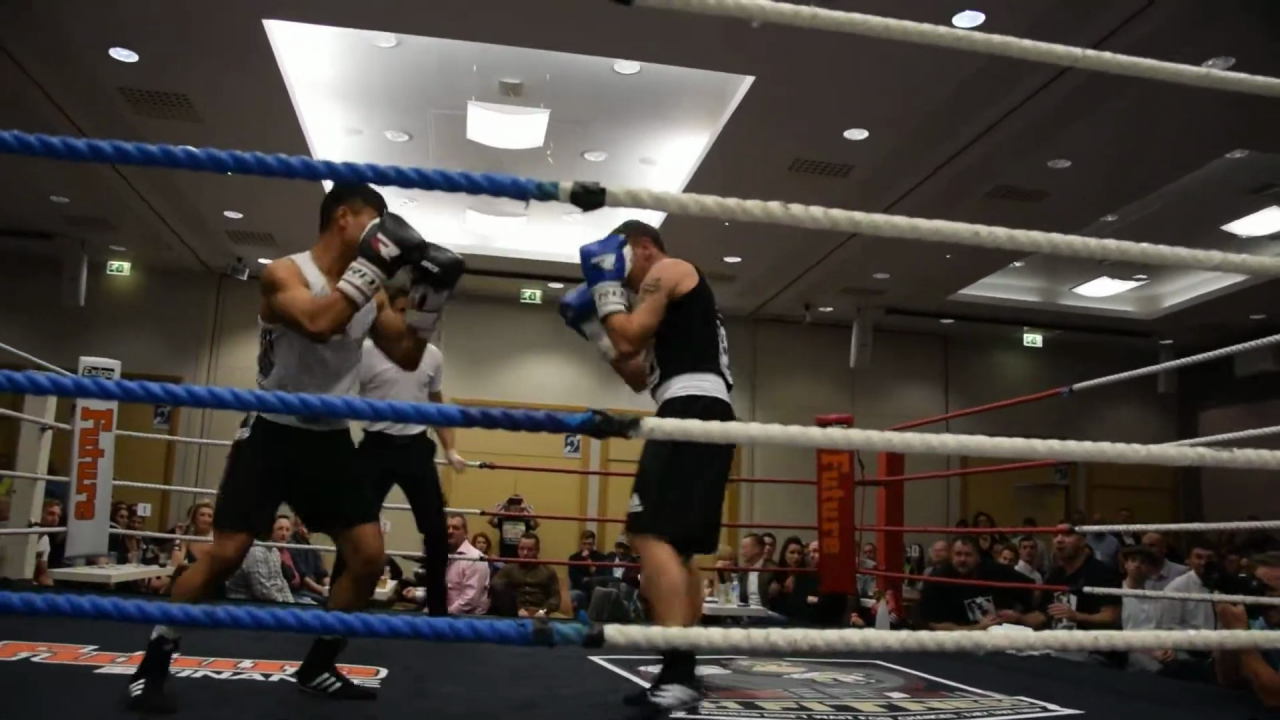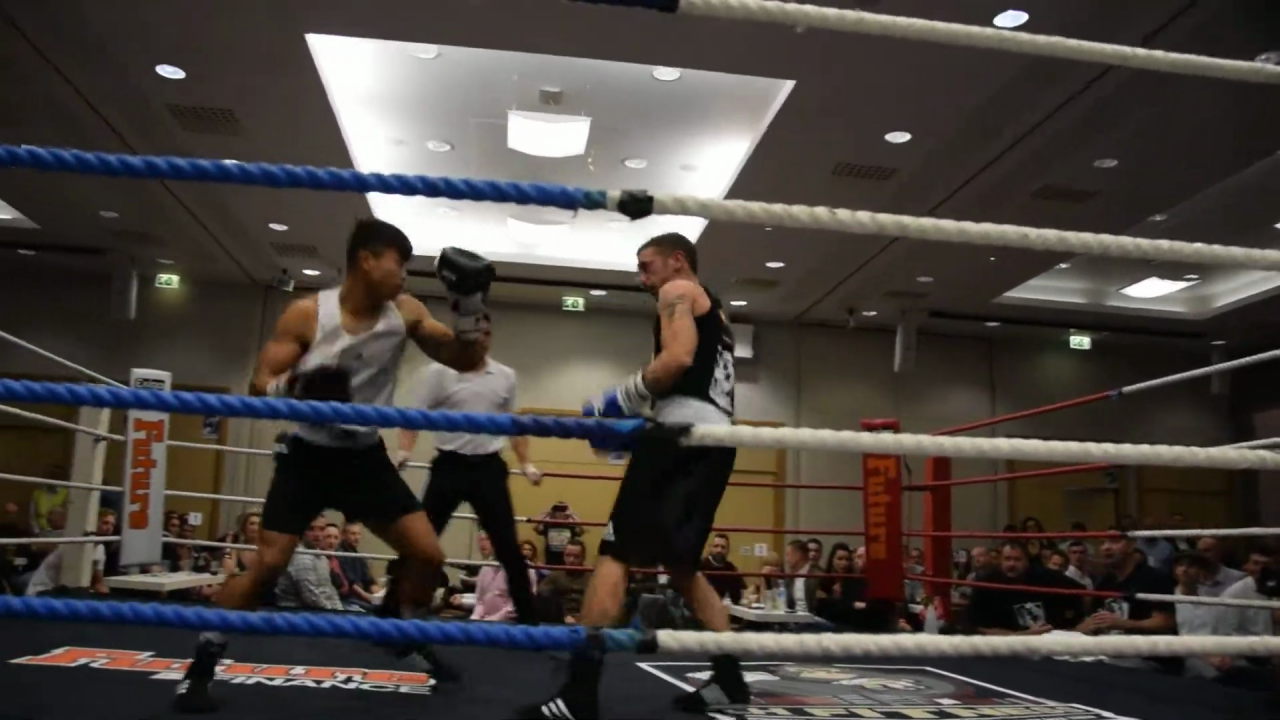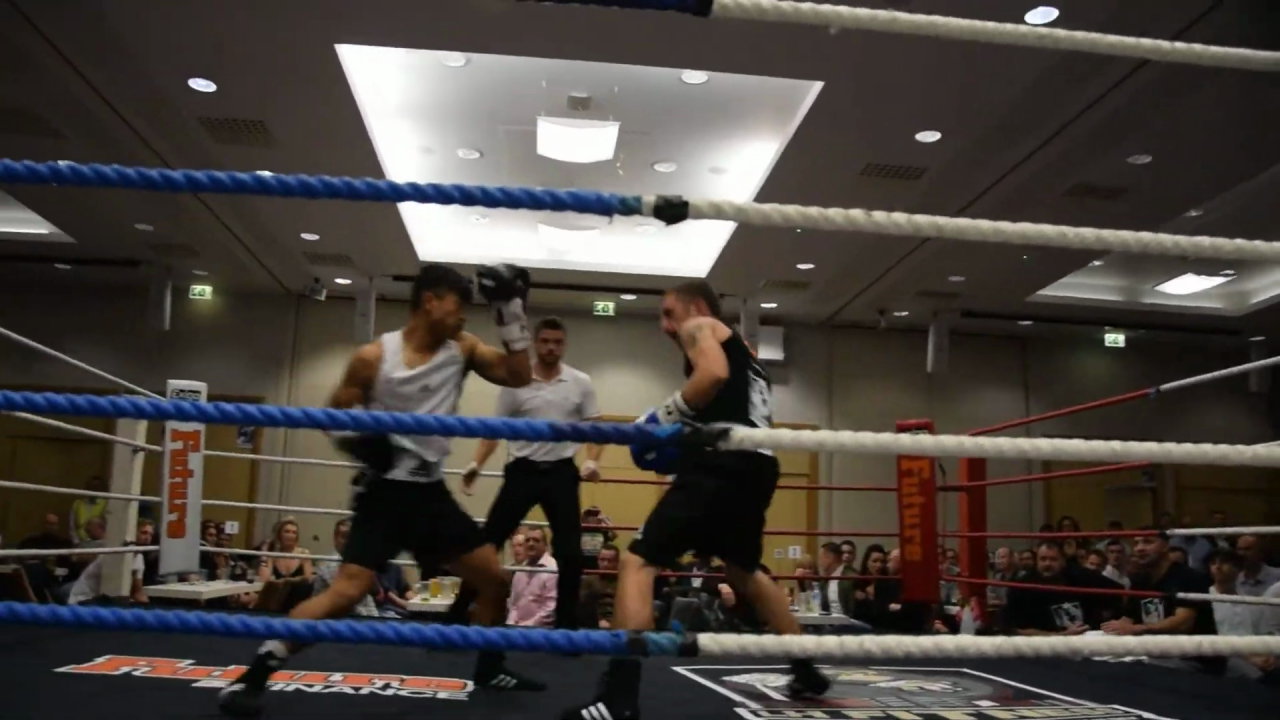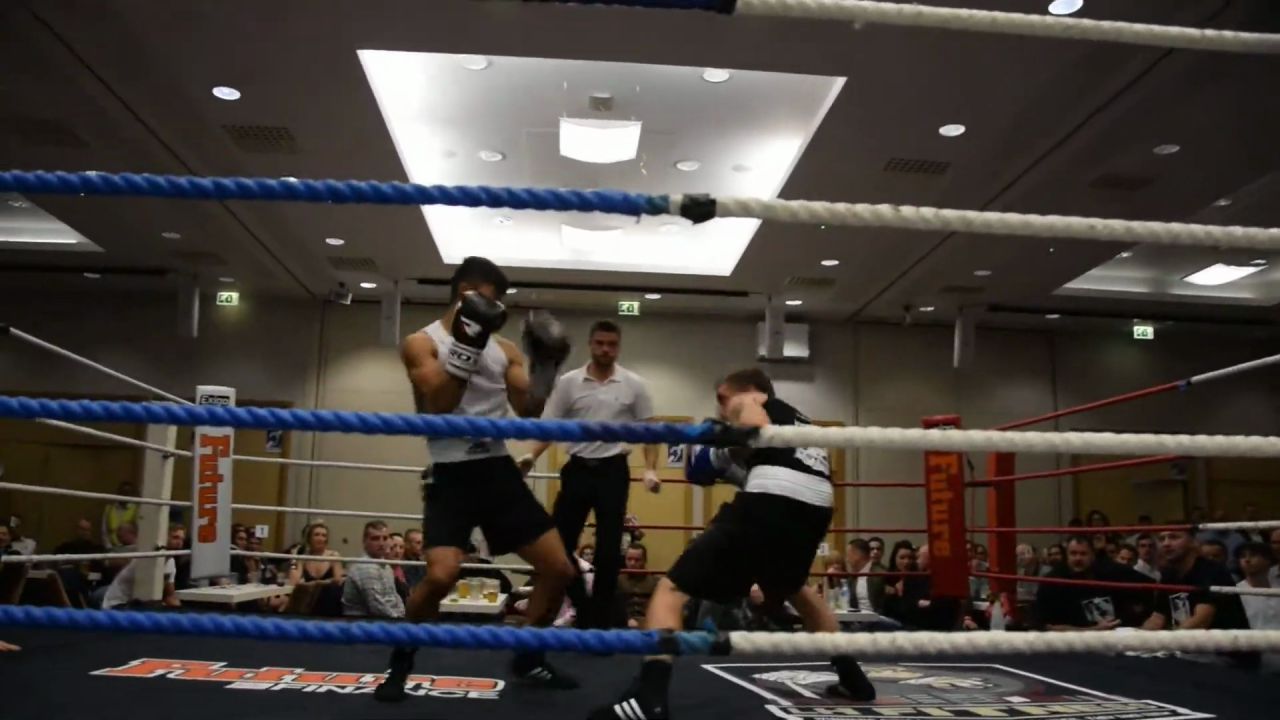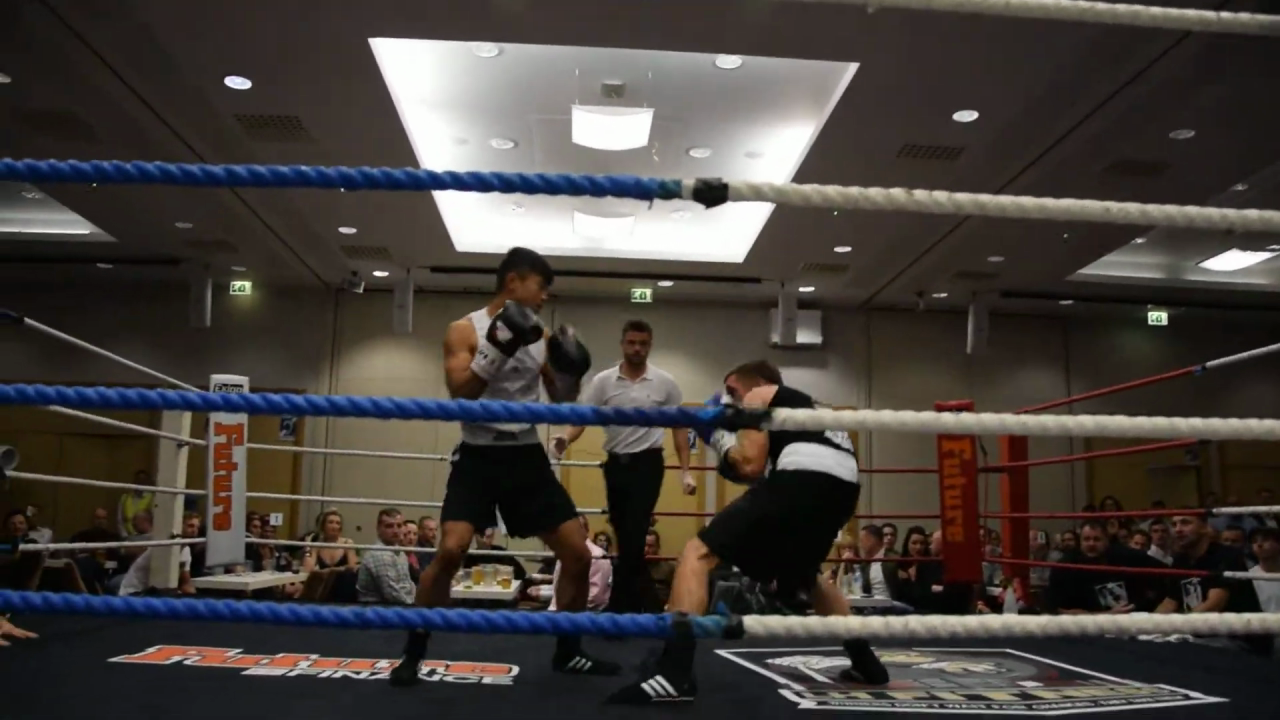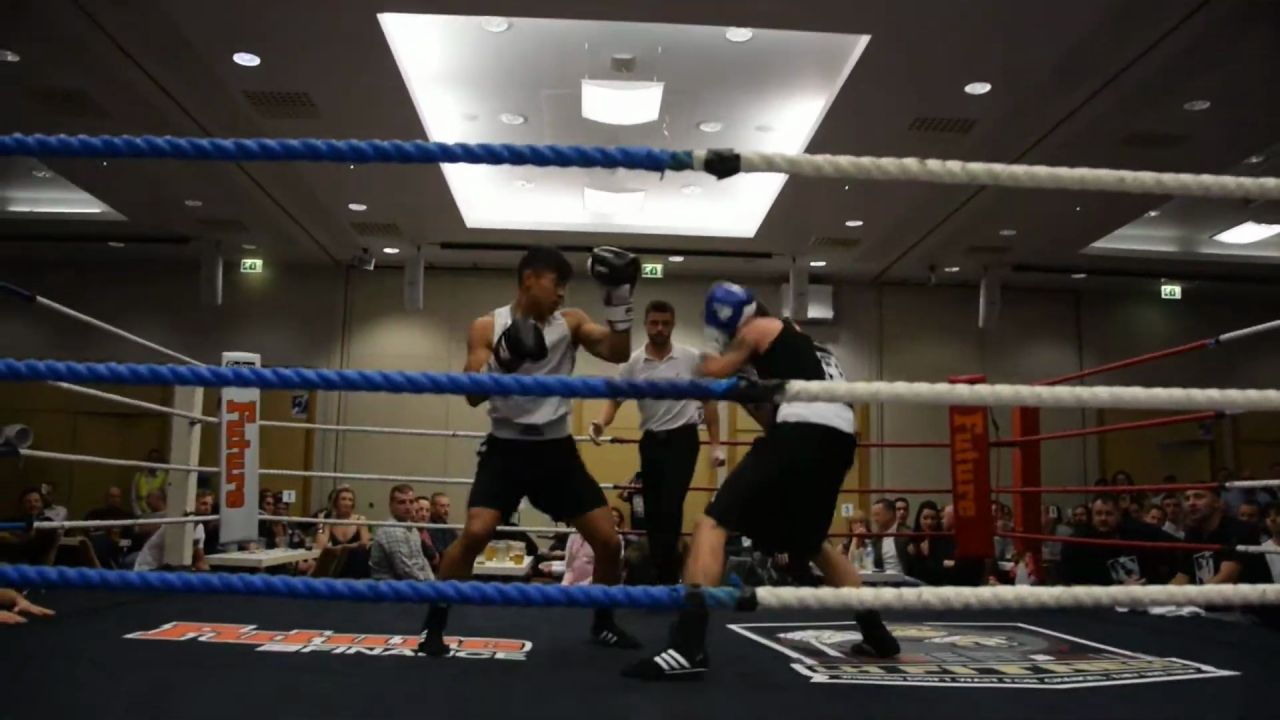
dt=0.2s
person 1, frame 1
left shoulder: (368, 288)
right shoulder: (285, 273)
left elbow: (408, 359)
right elbow: (321, 323)
left wrist: (428, 295)
right wrist: (371, 265)
left hip: (329, 439)
right hip: (272, 434)
left knee: (369, 556)
right knee: (223, 559)
left ankle: (317, 667)
right ankle: (153, 665)
person 1, frame 2
left shoulder: (404, 312)
right shoulder: (307, 314)
left elbow: (467, 358)
right elbow: (261, 382)
left wrist: (471, 296)
right wrist: (298, 388)
left hip: (365, 454)
right hip: (310, 454)
left knee: (429, 556)
right knee: (269, 562)
right ankle: (201, 668)
person 1, frame 3
left shoulder: (459, 347)
right shoulder: (372, 356)
left elbow: (517, 376)
right elbow: (334, 414)
left wrist: (512, 307)
right wrist: (353, 437)
left hip: (430, 492)
right hip: (383, 492)
left knee: (495, 577)
right knee: (347, 593)
left ankle: (489, 668)
right ankle: (253, 677)
person 1, frame 4
left shoulder: (501, 346)
right shoulder: (421, 343)
left elbow: (531, 410)
right elbow: (436, 404)
left wrist: (546, 365)
right wrist: (464, 342)
left hip: (500, 471)
right hip: (451, 474)
left knee: (558, 568)
right knee: (441, 574)
left ankle: (527, 660)
right ankle: (399, 667)
person 1, frame 5
left shoulder: (542, 337)
right shoulder: (465, 330)
left elbow: (564, 403)
right elbow: (460, 394)
left wrist: (569, 372)
right wrist: (496, 346)
left hip: (528, 457)
right hip: (478, 457)
left knee: (578, 554)
right knee: (451, 550)
left ankle: (568, 651)
right ankle: (414, 652)
person 1, frame 6
left shoulder: (570, 320)
right shoulder: (486, 327)
left elbow: (619, 353)
right elbow: (473, 394)
left wrist: (620, 293)
right wrist: (501, 359)
left hip: (556, 448)
right hip: (505, 447)
left knee: (608, 540)
right knee: (475, 533)
left ankle: (604, 624)
right ankle: (434, 624)
person 2, frame 1
left shoulder: (667, 272)
right shoulder: (680, 298)
left elbow: (631, 340)
right elbow: (636, 374)
left wrist: (605, 285)
right wrist: (592, 323)
left hip: (691, 410)
right hip: (705, 417)
left knee: (650, 535)
right knee: (673, 546)
left ankle: (679, 674)
right ankle: (678, 675)
person 2, frame 2
left shoulder: (678, 293)
right shoulder: (716, 318)
left elbow: (679, 359)
left wrist: (626, 399)
right wrist: (645, 413)
left hip: (679, 435)
right hip: (716, 445)
left knee: (615, 556)
right knee: (683, 567)
right ankle: (727, 677)
person 2, frame 3
left shoulder: (699, 328)
right shoulder: (742, 353)
left elbow: (714, 374)
left wrist: (668, 413)
right wrist: (685, 429)
left hip: (721, 462)
right hip: (760, 465)
left knee: (638, 563)
right knee: (744, 571)
right ankle: (807, 672)
person 2, frame 4
left shoulder: (748, 400)
right shoulder: (797, 420)
left elbow: (756, 433)
left wrist: (713, 453)
left hip: (771, 501)
right hip: (814, 507)
left knee: (673, 589)
right knee: (790, 587)
right ankle: (852, 677)
person 2, frame 5
left shoulder: (758, 396)
right shoulder: (802, 404)
left elbow: (751, 466)
left wrist: (722, 440)
left hip: (804, 478)
right hip: (841, 484)
left knee: (697, 553)
right knee: (803, 574)
left ankle: (675, 672)
right ankle: (865, 661)
person 2, frame 6
left shoulder: (760, 328)
right shoulder: (805, 344)
left elbow: (710, 376)
left wrist: (718, 327)
left hip: (801, 434)
right hip: (839, 437)
left knee: (711, 526)
right knee: (811, 543)
left ankle: (688, 646)
right ankle: (876, 633)
person 3, frame 1
left shoulder: (432, 356)
right shoulder: (366, 351)
left wrist: (450, 449)
left hip: (417, 447)
right hip: (378, 447)
left knee: (436, 528)
left ankle: (438, 608)
person 3, frame 2
left shoulder: (505, 376)
right shoulder: (439, 373)
left wrist: (526, 464)
right wrist: (403, 451)
left hip: (489, 467)
right hip: (450, 466)
left knee: (508, 547)
left ankle: (529, 621)
person 3, frame 3
left shoulder: (581, 383)
right shoulder: (514, 382)
left wrist: (591, 461)
right wrist: (476, 464)
left hip: (561, 473)
right hip: (523, 471)
left knee: (569, 553)
right knee: (489, 541)
left ankle: (567, 626)
right ankle: (457, 615)
person 3, frame 4
left shoulder: (634, 384)
right shoulder: (568, 382)
left wrist: (650, 469)
right wrist: (532, 455)
left hip: (612, 470)
right hip: (577, 469)
left knee: (609, 551)
right knee: (560, 544)
left ankle: (599, 623)
right ankle: (585, 611)
person 3, frame 5
left shoulder: (666, 383)
right shoulder: (602, 381)
left elbow: (679, 429)
left wrist: (686, 471)
right wrist: (564, 438)
left hip: (646, 465)
right hip: (616, 465)
left knee: (632, 539)
right knee: (626, 541)
left ankle: (618, 611)
right ankle: (646, 606)
person 3, frame 6
left shoulder: (692, 358)
right shoulder: (633, 363)
left elbow: (708, 403)
right elbow: (614, 400)
left wrist: (715, 444)
right wrist: (600, 423)
left hip: (682, 440)
right hip: (651, 442)
left knee: (669, 509)
right knee: (654, 515)
left ankle: (667, 579)
right ankle: (668, 580)
